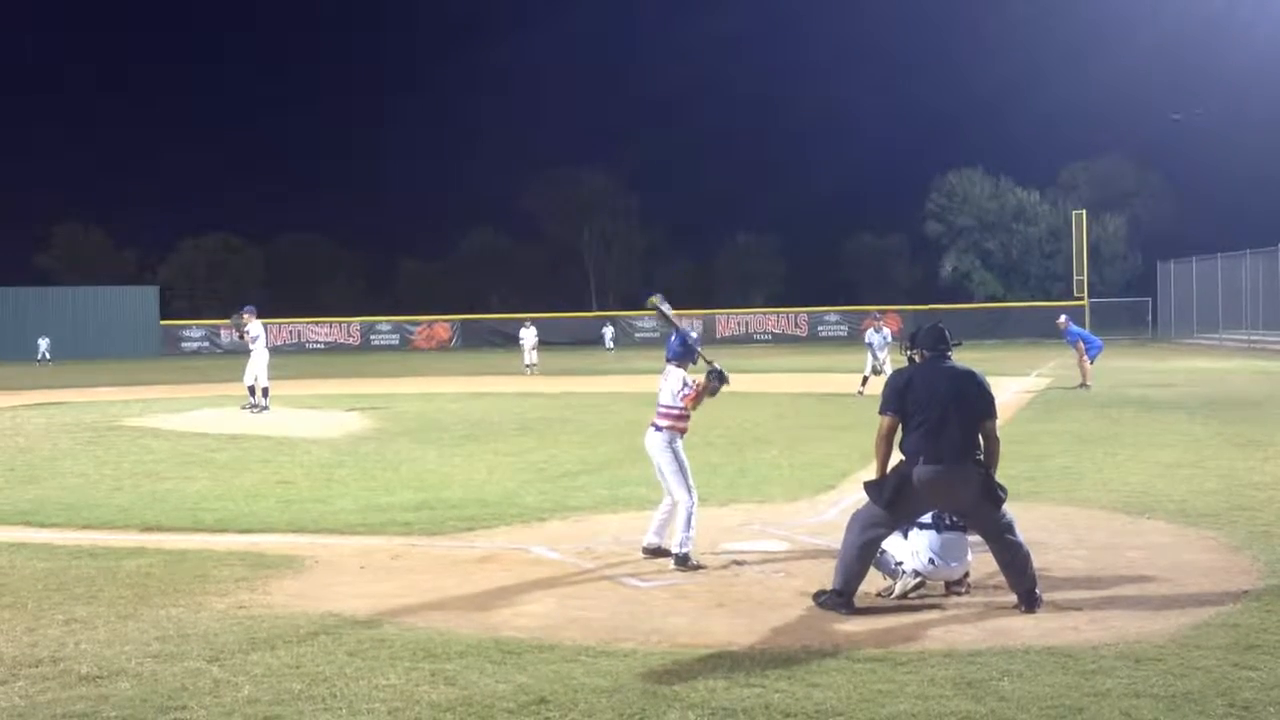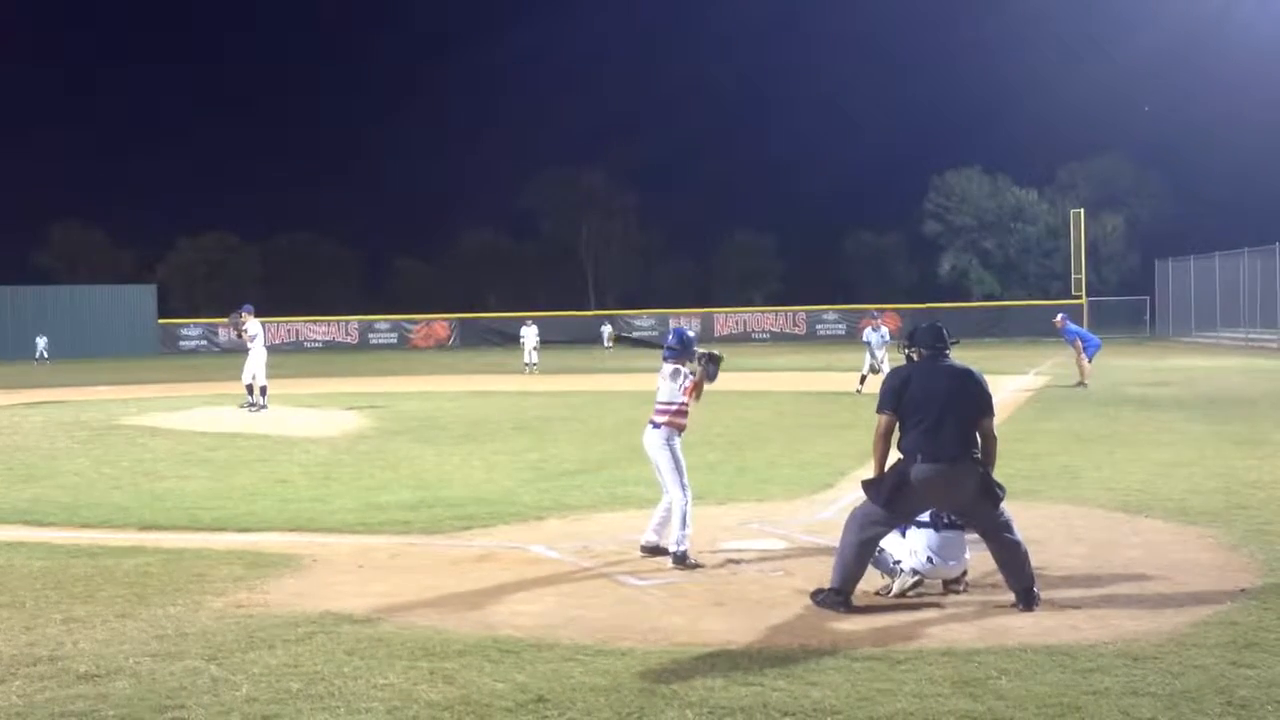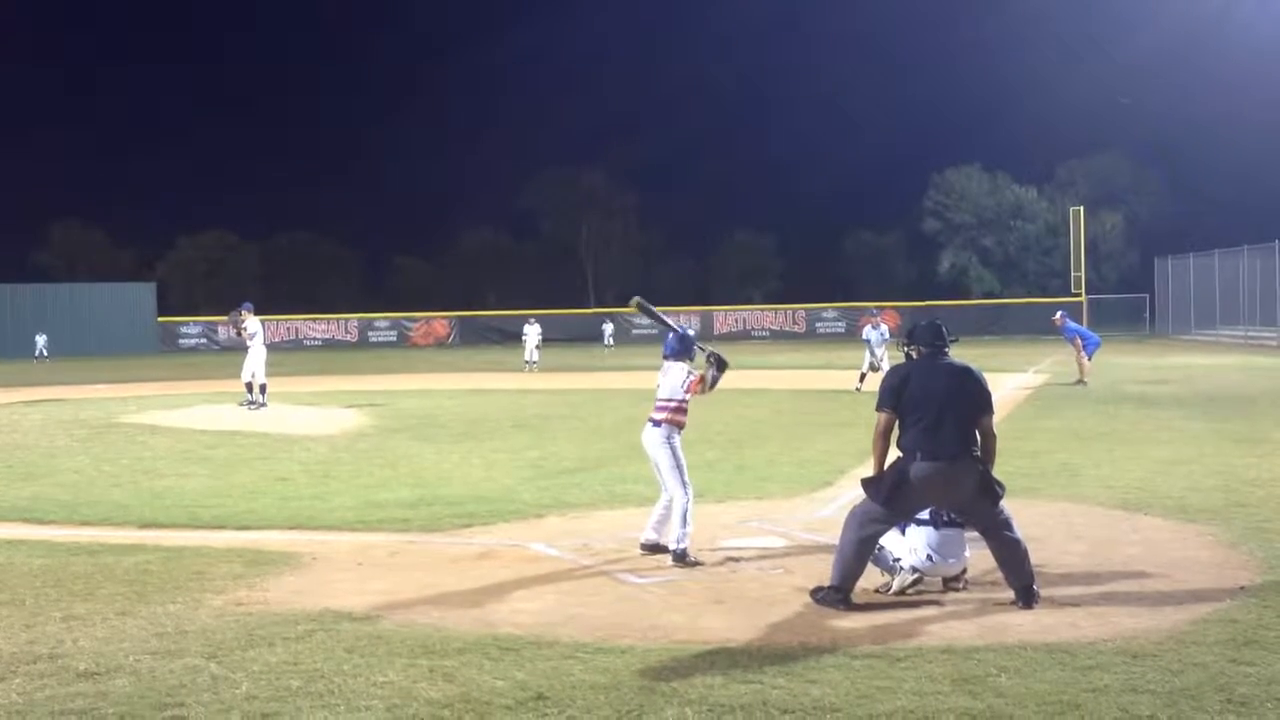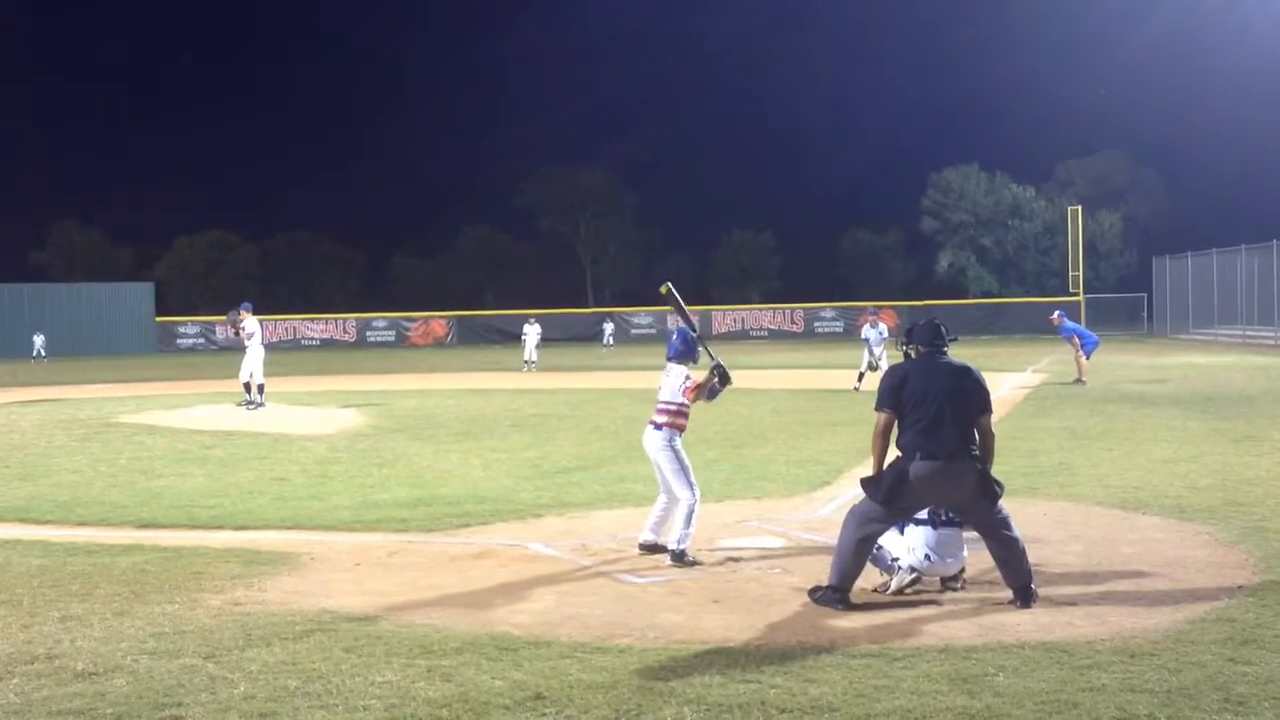
dt=0.3s
person 1, frame 1
left shoulder: (903, 378)
right shoulder: (975, 380)
left elbow: (886, 433)
right elbow: (991, 437)
left wrist: (880, 478)
right wrist: (987, 479)
left hip: (919, 474)
right hip: (966, 474)
left knee: (865, 526)
right knee: (1001, 530)
left ankle: (840, 595)
right ankle: (1028, 595)
person 1, frame 2
left shoulder: (900, 377)
right shoulder: (972, 378)
left elbow: (883, 431)
right elbow: (988, 435)
left wrist: (878, 477)
right wrist: (985, 476)
left hip: (917, 473)
right hip: (964, 473)
left knee: (863, 525)
right knee: (999, 529)
left ankle: (838, 593)
right ankle: (1026, 593)
person 1, frame 3
left shoulder: (900, 375)
right shoulder: (971, 376)
left elbow: (883, 430)
right elbow: (988, 433)
left wrist: (878, 475)
right wrist: (985, 475)
left hip: (917, 470)
right hip: (964, 471)
left knee: (863, 522)
right knee: (998, 526)
left ankle: (838, 591)
right ankle: (1026, 591)
person 1, frame 4
left shoulder: (899, 374)
right shoulder: (970, 375)
left elbow: (882, 429)
right elbow: (987, 433)
left wrist: (877, 475)
right wrist: (983, 474)
left hip: (916, 470)
right hip: (963, 471)
left knee: (862, 521)
right knee: (997, 526)
left ankle: (836, 591)
right ankle: (1024, 590)
person 2, frame 1
left shoulder: (672, 372)
right shoulder: (678, 375)
left elbow: (696, 396)
right elbow: (692, 404)
left wrist: (714, 382)
right wrist: (708, 379)
left hip: (658, 437)
right hip: (666, 440)
left knee: (673, 496)
right knee: (687, 497)
left ankle: (652, 544)
right ankle: (682, 554)
person 2, frame 2
left shoulder: (670, 369)
right shoulder: (677, 370)
left elbow: (698, 383)
right elbow: (695, 395)
left wrist: (707, 366)
right wrist: (702, 367)
left hip: (657, 435)
right hip: (664, 437)
left knee: (672, 494)
right knee: (682, 495)
left ankle: (650, 542)
right ankle: (679, 553)
person 2, frame 3
left shoulder: (670, 368)
right shoulder: (679, 368)
left elbow: (703, 386)
right elbow: (701, 388)
left wrist: (717, 370)
right wrist: (709, 364)
left hip: (655, 433)
right hip: (664, 435)
left knee: (670, 492)
right knee: (683, 493)
left ankle: (649, 540)
right ankle: (679, 551)
person 2, frame 4
left shoulder: (674, 371)
right shoulder: (680, 372)
left elbow: (704, 397)
right elbow: (694, 396)
left wrist: (719, 383)
right wrist: (711, 375)
left hip: (656, 435)
right hip: (665, 438)
left knee: (669, 493)
right knee: (689, 494)
left ankle: (648, 541)
right ankle: (677, 551)
